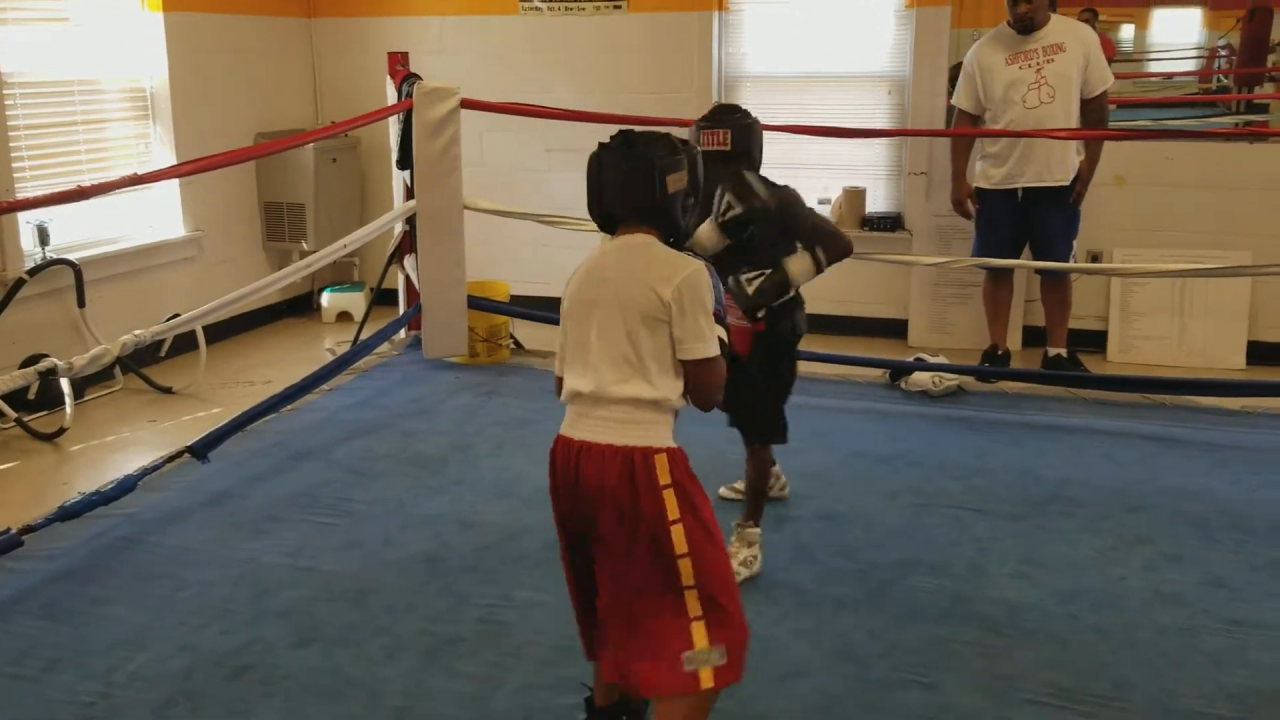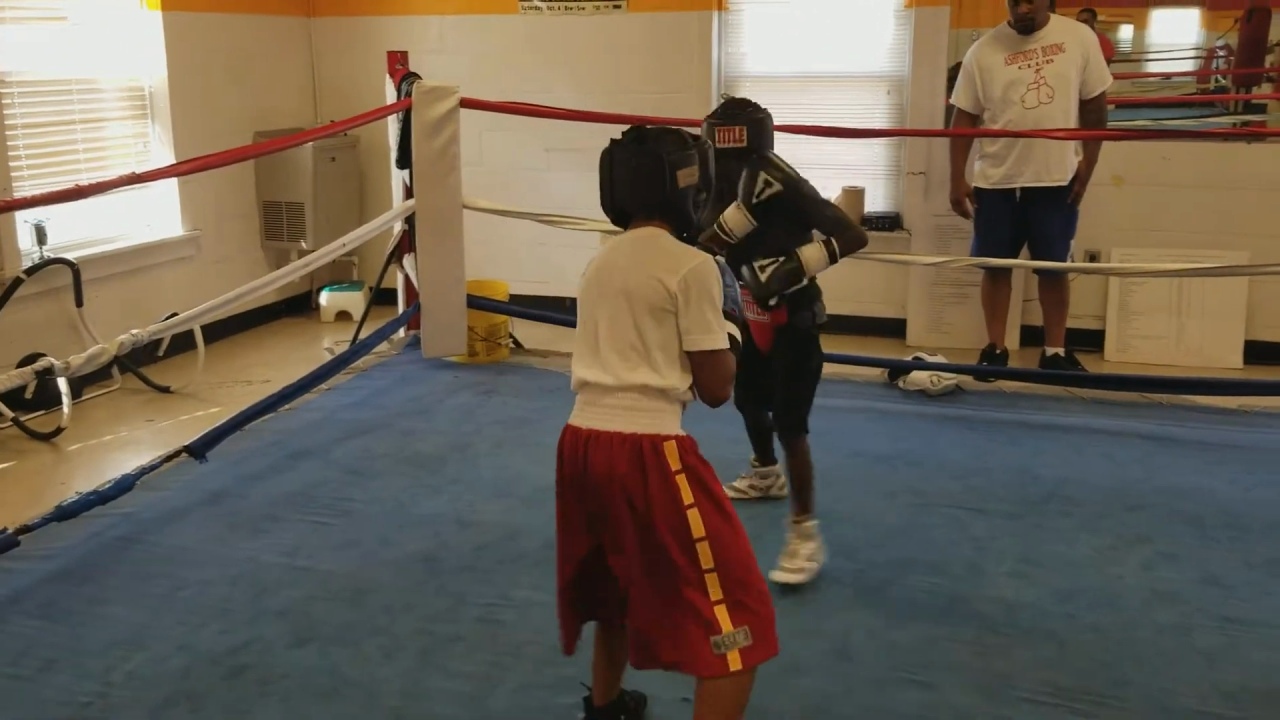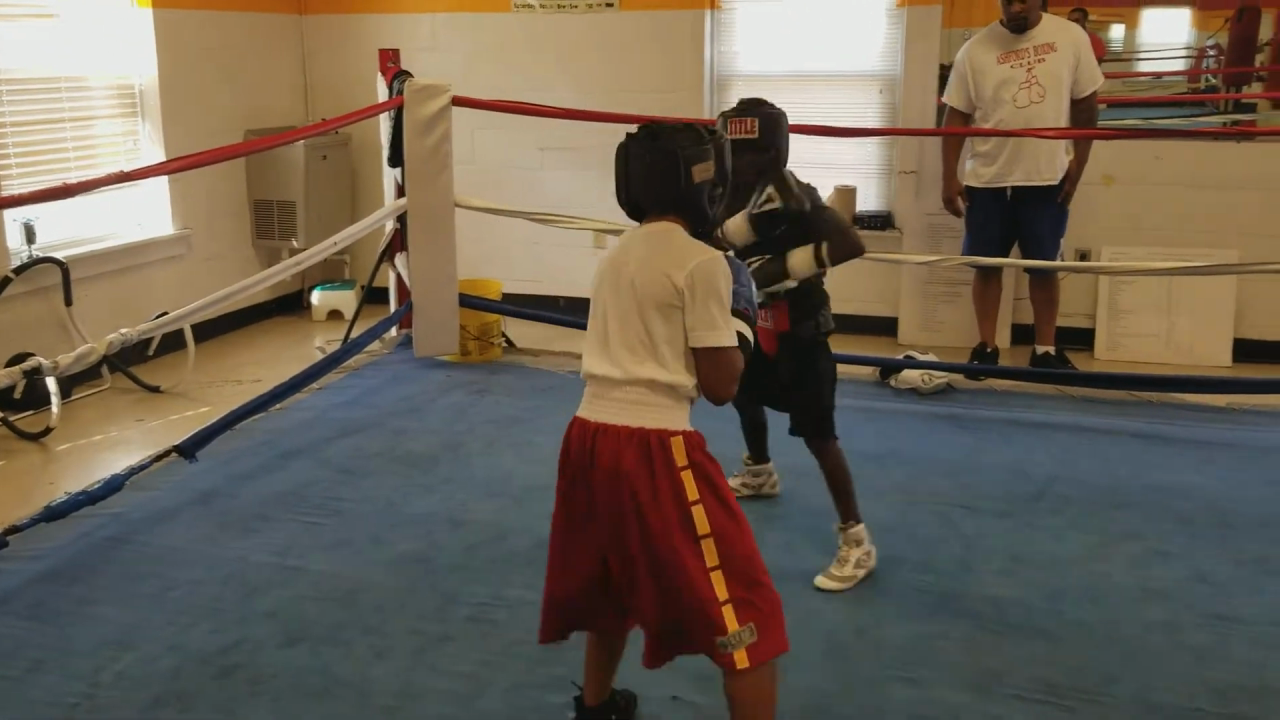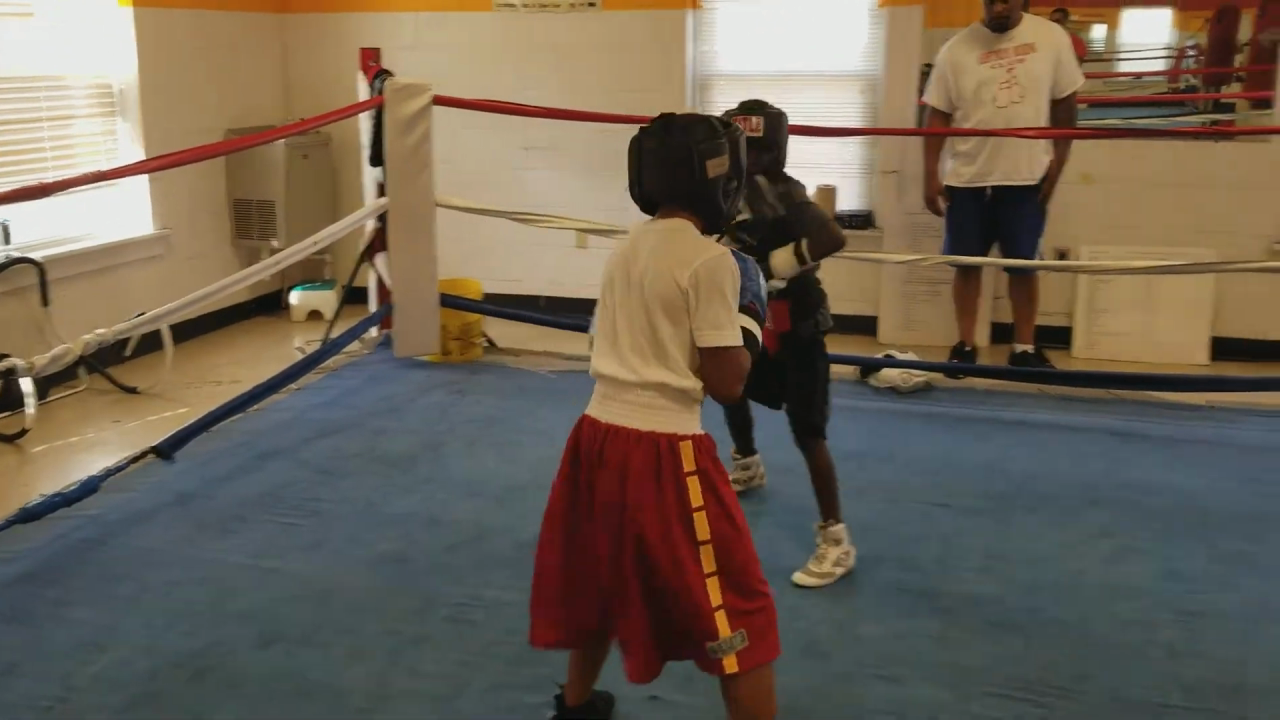
dt=0.1s
person 1, frame 1
left shoulder: (581, 275)
right shoulder: (682, 274)
right elbow: (707, 393)
right wrist: (713, 333)
left hip: (572, 453)
right hip: (639, 461)
left knee: (618, 596)
right knee: (700, 637)
person 1, frame 2
left shoulder: (598, 266)
right shoulder: (691, 267)
right elbow: (715, 388)
right wrist: (726, 326)
left hip: (582, 443)
right hip: (649, 452)
left knee: (619, 583)
right knee: (733, 616)
person 1, frame 3
left shoulder: (615, 258)
right shoulder: (701, 263)
right elbow: (719, 386)
right wrist: (739, 324)
left hip: (589, 434)
right hip: (657, 447)
left knee: (615, 582)
right knee: (742, 612)
person 1, frame 4
left shoulder: (626, 252)
right shoulder: (712, 261)
right elbow: (725, 384)
right wrist: (748, 322)
left hip: (597, 434)
right hip: (666, 449)
left knee: (605, 581)
right knee: (739, 619)
person 2, frame 1
left shoulder: (779, 201)
right shoulder: (708, 199)
left elbow: (839, 245)
right elbow: (686, 253)
left wrist: (782, 276)
right wrist: (721, 222)
left hip: (773, 330)
right hip: (733, 325)
left knee: (757, 427)
right knee: (741, 409)
left ankle: (748, 538)
right ankle: (768, 477)
person 2, frame 2
left shoulder: (794, 190)
right shoulder: (720, 192)
left elbow: (855, 237)
right elbow: (707, 242)
left wrist: (799, 265)
right wrist: (750, 203)
left hip: (794, 325)
right hip: (750, 319)
left knee: (790, 425)
right knee: (752, 401)
left ankle: (804, 531)
right ankle: (766, 473)
person 2, frame 3
left shoulder: (800, 197)
right shoulder: (731, 197)
left elbow: (851, 245)
left wrist: (785, 266)
right wrist: (755, 216)
left hip: (800, 331)
right hip: (755, 322)
left knee: (816, 432)
right knee: (745, 398)
left ankle: (855, 538)
right ankle: (759, 472)
person 2, frame 4
left shoulder: (786, 194)
left elbow: (831, 240)
left wrist: (771, 266)
right wrist: (736, 223)
left hip: (798, 327)
left knee: (807, 431)
left ankle: (835, 539)
right ankle: (748, 465)
person 3, frame 1
left shoulder: (1080, 37)
right shoulder: (984, 51)
left elbow: (1096, 105)
right elbow: (966, 118)
left wrist: (1089, 163)
right wrist: (958, 180)
left hip: (1059, 177)
right hip: (997, 180)
left knee: (1056, 267)
right knee: (997, 266)
left ankle: (1057, 352)
right ankle: (997, 349)
person 3, frame 2
left shoulder: (1079, 38)
right shoulder: (984, 50)
left elbow: (1095, 105)
right elbow: (964, 117)
left wrist: (1087, 164)
right wrist: (957, 179)
left hip: (1057, 177)
right hip: (996, 179)
left knee: (1054, 267)
right knee: (996, 265)
left ankle: (1055, 351)
right ankle: (995, 348)
person 3, frame 3
left shoulder: (1071, 37)
right shoulder: (976, 49)
left elbow: (1086, 105)
right elbow: (957, 116)
left wrist: (1078, 163)
right wrist: (949, 177)
left hip: (1048, 176)
right hip: (987, 178)
left knee: (1045, 265)
right knee: (986, 264)
left ankle: (1045, 349)
right ankle: (986, 347)
person 3, frame 4
left shoulder: (1051, 38)
right shoulder: (957, 49)
left elbow: (1065, 105)
right elbow: (937, 115)
left wrist: (1058, 162)
right wrist: (931, 175)
left hip: (1027, 175)
right hip: (967, 177)
left knee: (1024, 264)
right knee: (967, 263)
left ankle: (1024, 348)
right ankle: (965, 345)
